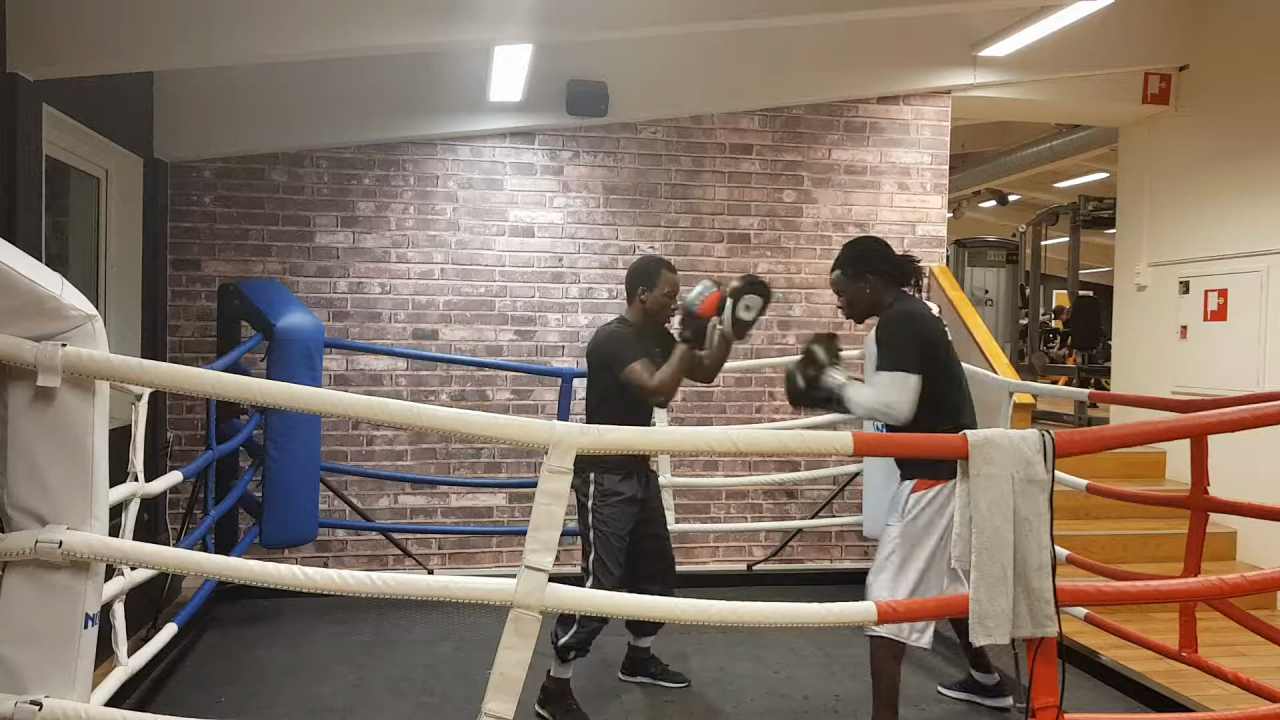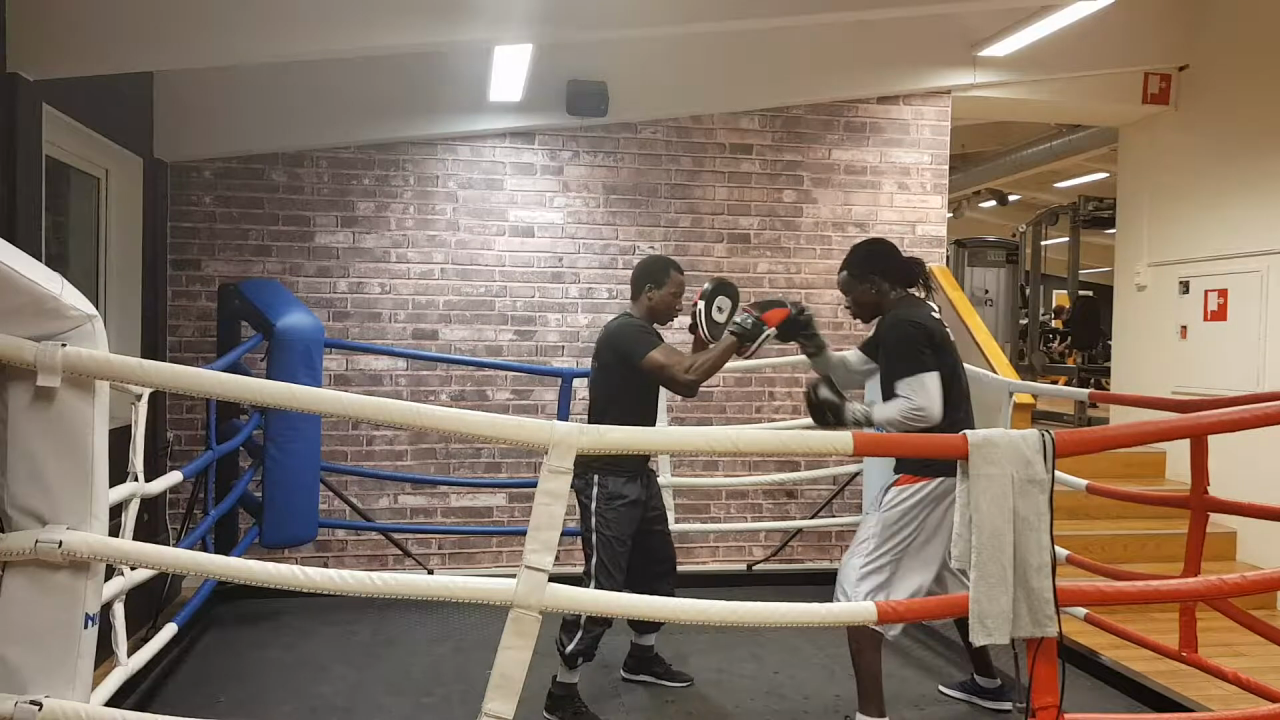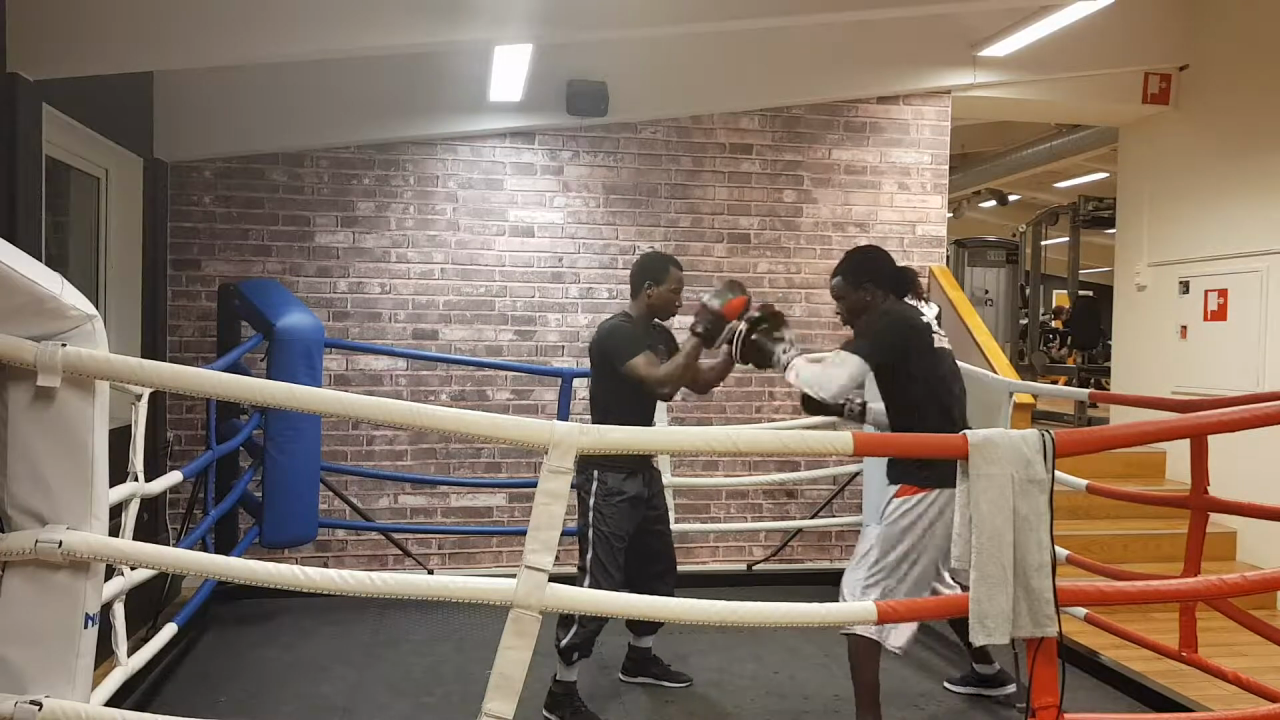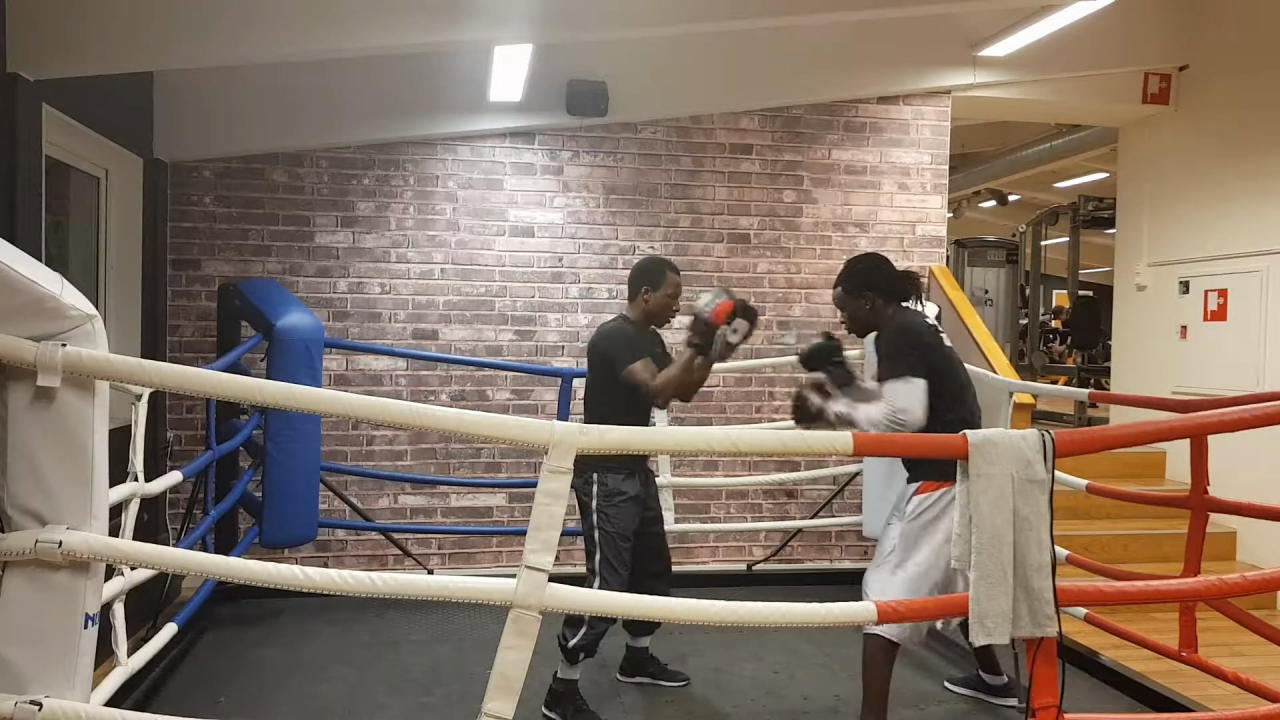
dt=0.7s
person 1, frame 1
left shoulder: (904, 324)
right shoulder: (901, 319)
left elbow: (890, 408)
right elbow: (871, 389)
left wrist: (828, 378)
right wrist: (821, 382)
left hip: (936, 477)
right hip: (949, 471)
left knee: (891, 594)
right knee: (939, 579)
right ankle: (985, 678)
person 1, frame 2
left shoulder: (903, 325)
right shoulder: (908, 317)
left elbow: (922, 410)
right elbow: (851, 370)
left wrist: (849, 413)
right wrist: (813, 344)
left hip: (927, 474)
right hip: (955, 469)
left knee: (860, 584)
right knee: (950, 578)
person 1, frame 3
left shoulder: (888, 324)
right shoulder: (913, 324)
left elbow: (832, 385)
left wrist: (775, 352)
right wrist: (852, 407)
left hip: (925, 482)
right hip: (952, 476)
left knee: (864, 593)
right knee: (932, 578)
right ankle: (988, 671)
person 1, frame 4
left shoulder: (899, 333)
right shoulder: (918, 328)
left elbow: (904, 416)
right elbow: (891, 400)
left wrist: (829, 410)
right wrist: (839, 374)
left hip: (942, 479)
left knee: (885, 594)
right knee: (956, 579)
right ankle: (993, 678)
person 2, frame 1
left shoulder: (653, 335)
right shoulder: (613, 339)
left elbow: (705, 371)
right elbow: (659, 392)
left wrist: (733, 323)
right wrist: (689, 334)
left hip: (637, 470)
right hip: (603, 476)
left knee: (654, 571)
right knee: (601, 583)
left ankle: (638, 660)
person 2, frame 2
left shoulder: (647, 334)
right shoulder: (623, 333)
left elbow: (684, 384)
right elbow: (687, 376)
left wrist: (708, 336)
right wrist: (738, 334)
left hip: (637, 471)
right hip: (606, 477)
left knee: (659, 569)
right knee: (606, 583)
left ankle: (641, 657)
person 2, frame 3
left shoulder: (658, 334)
right shoulder: (615, 333)
left elbow: (702, 383)
right elbow: (663, 385)
left wrist: (735, 347)
right wrist: (704, 334)
left hip: (641, 471)
right hip: (607, 475)
left knee: (657, 570)
right knee: (600, 583)
left ankle: (639, 659)
person 2, frame 4
left shoulder: (649, 339)
right shoulder: (613, 337)
left elbow: (682, 390)
right elbow: (658, 393)
left wrist: (716, 347)
right wrist: (698, 341)
left hip: (636, 471)
right hip: (603, 476)
left knee: (653, 569)
right knee: (606, 582)
left ankle: (637, 659)
